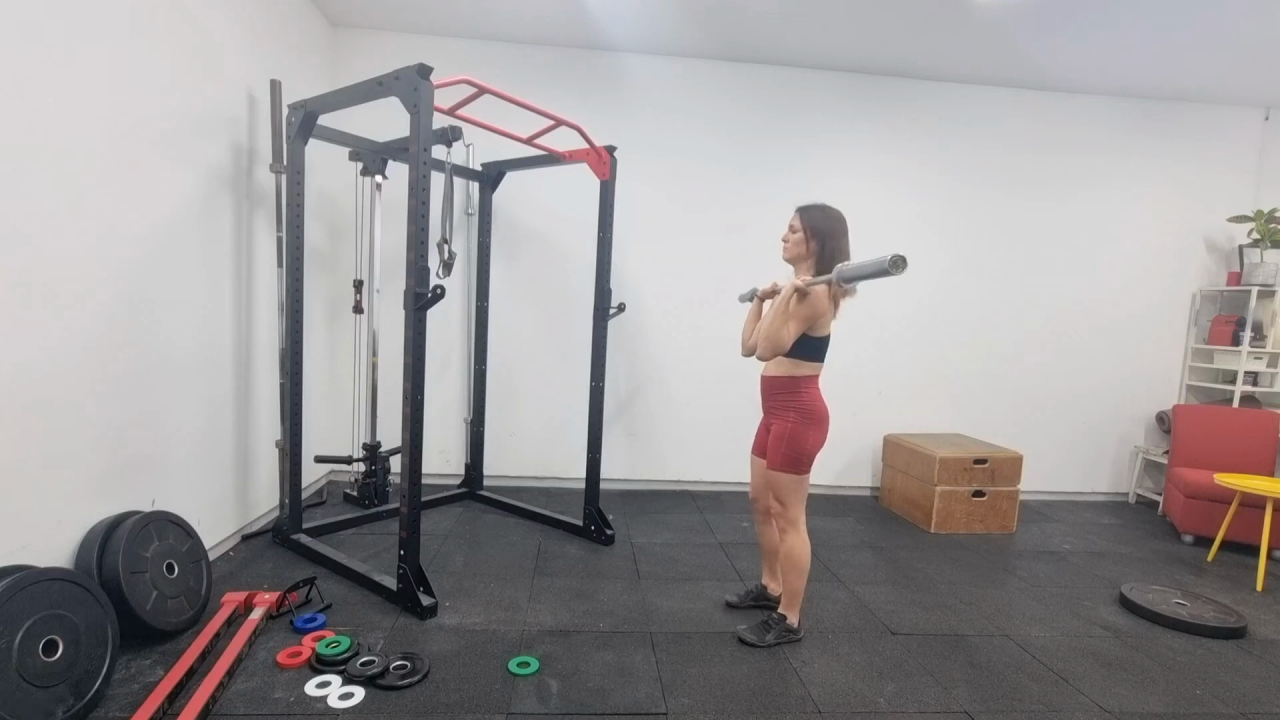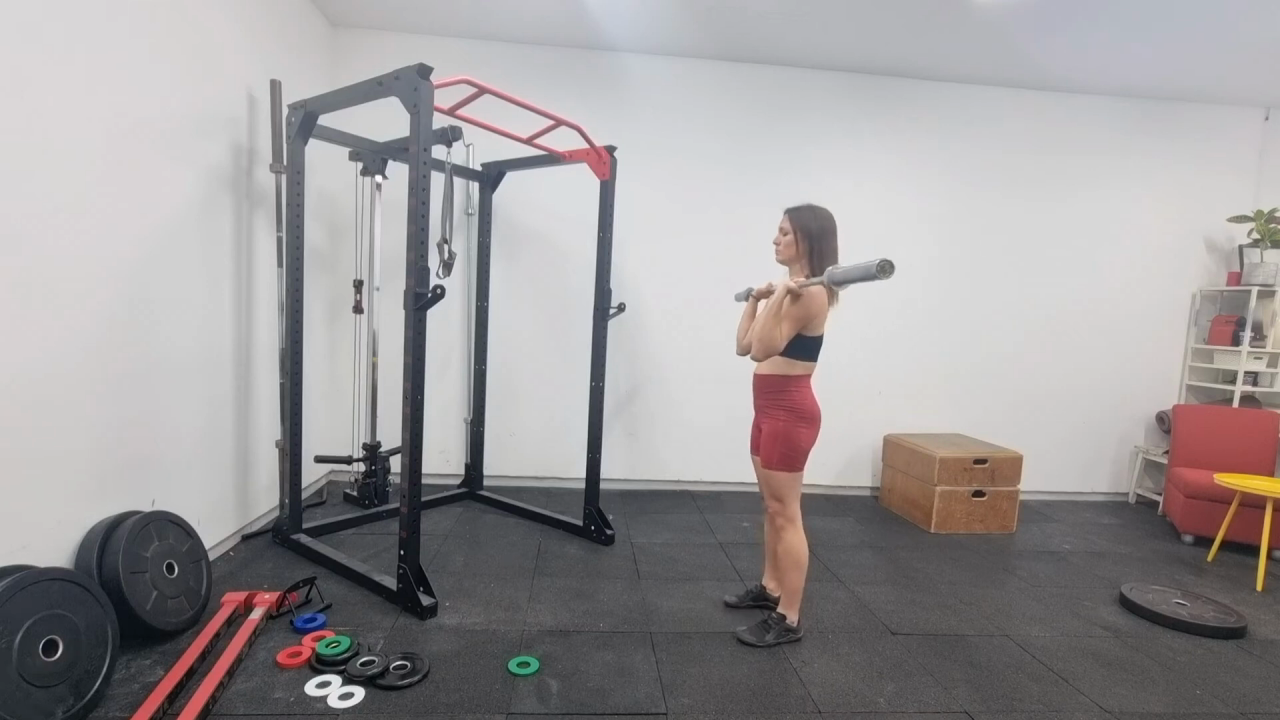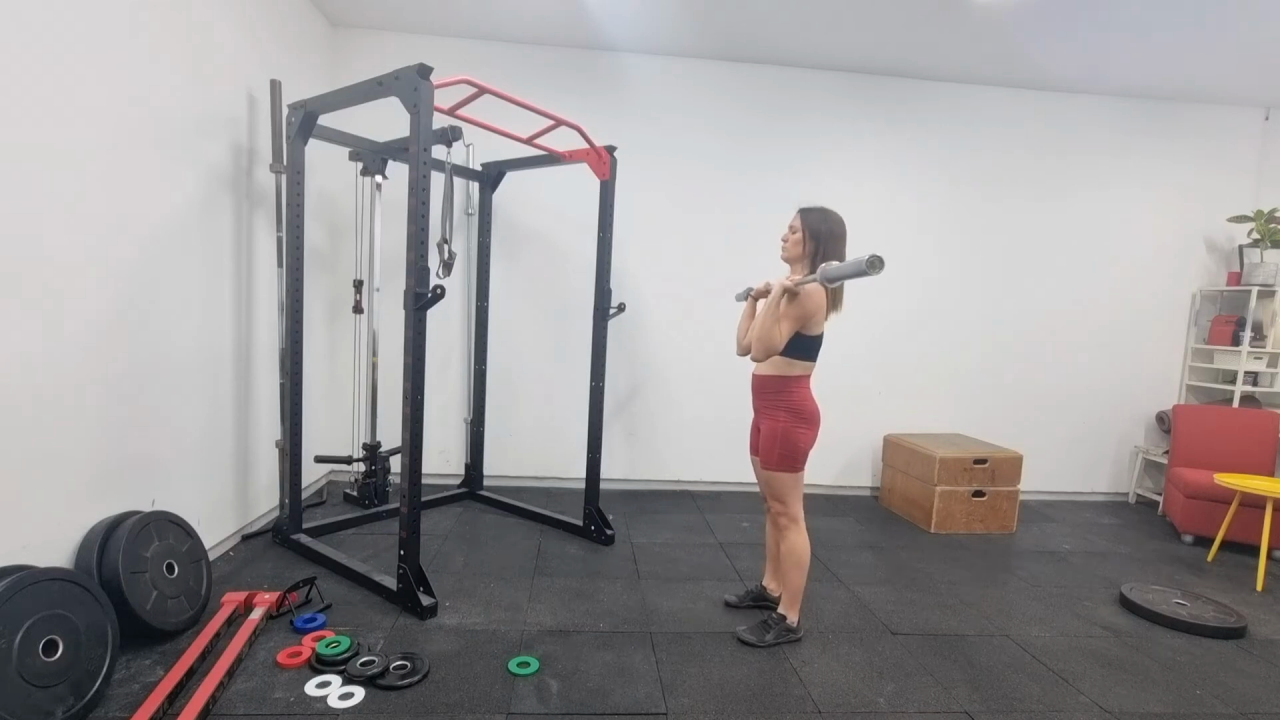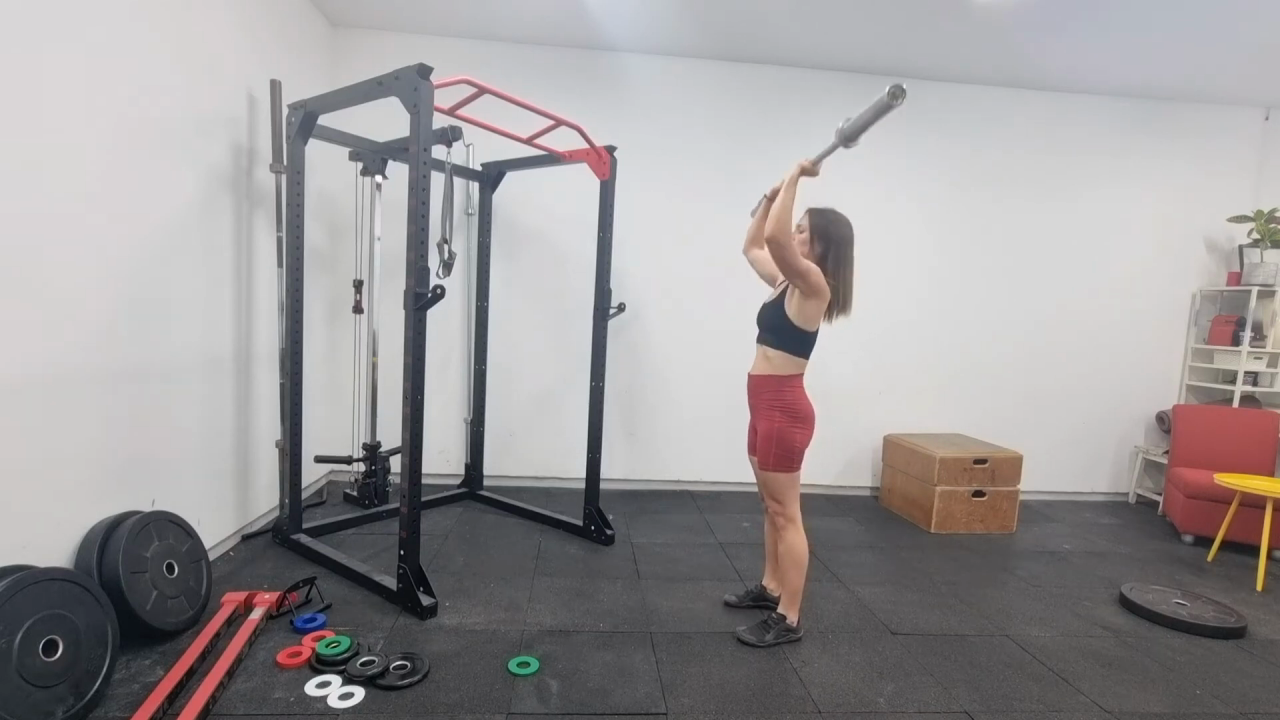
dt=1s
person 1, frame 1
left shoulder: (815, 293)
right shoulder: (796, 289)
left elbow: (768, 348)
right elbow: (749, 345)
left wrist: (786, 295)
right wrist: (760, 300)
left hip: (798, 413)
right hip: (777, 411)
left knee: (788, 517)
right knee: (761, 503)
left ankle: (788, 620)
right ankle: (770, 587)
person 1, frame 2
left shoulder: (809, 294)
right shoulder: (790, 290)
left elbow: (763, 349)
right elbow: (744, 345)
left wrist: (779, 297)
right wrist: (756, 300)
left hip: (790, 411)
right hip: (769, 409)
left knee: (786, 514)
right knee: (772, 507)
left ankle: (788, 619)
right ankle: (770, 588)
person 1, frame 3
left shoulder: (809, 292)
right shoulder: (790, 289)
left elbow: (763, 349)
right elbow: (744, 345)
left wrist: (776, 295)
right wrist: (755, 299)
left hip: (789, 411)
right hip: (769, 408)
left knee: (789, 515)
right knee: (773, 508)
left ankle: (788, 619)
right ankle: (771, 588)
person 1, frame 4
left shoulder: (813, 285)
right shoulder: (788, 282)
left elbow: (777, 237)
right elbow: (753, 246)
left wrist: (794, 180)
right wrist: (772, 199)
left hip: (784, 409)
right hip: (766, 407)
left knee: (786, 514)
right knee: (773, 507)
left ankle: (788, 619)
right ankle: (771, 587)
